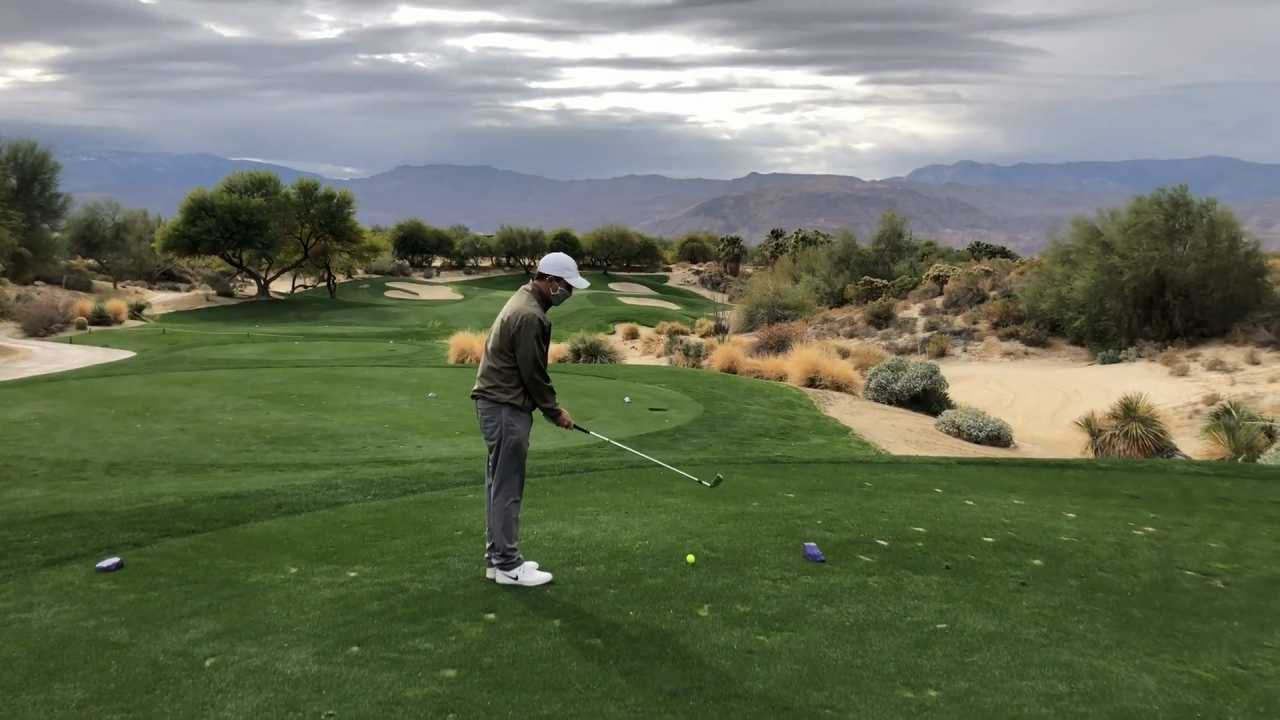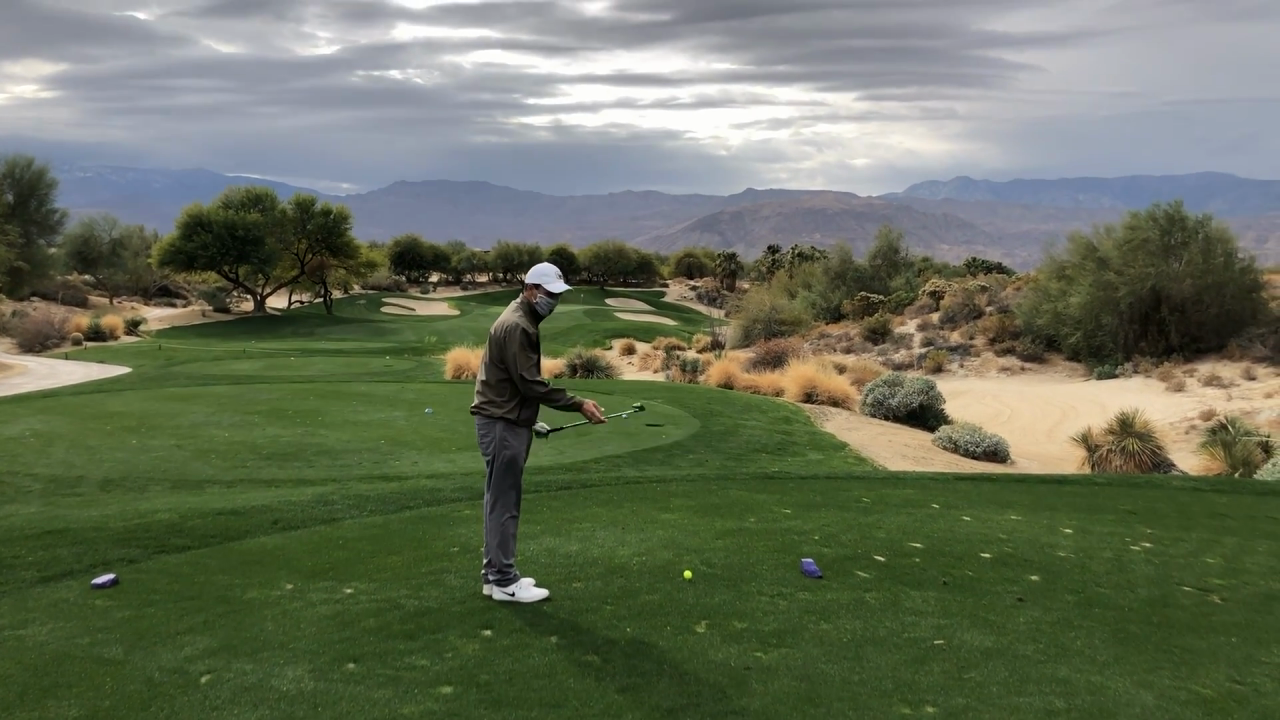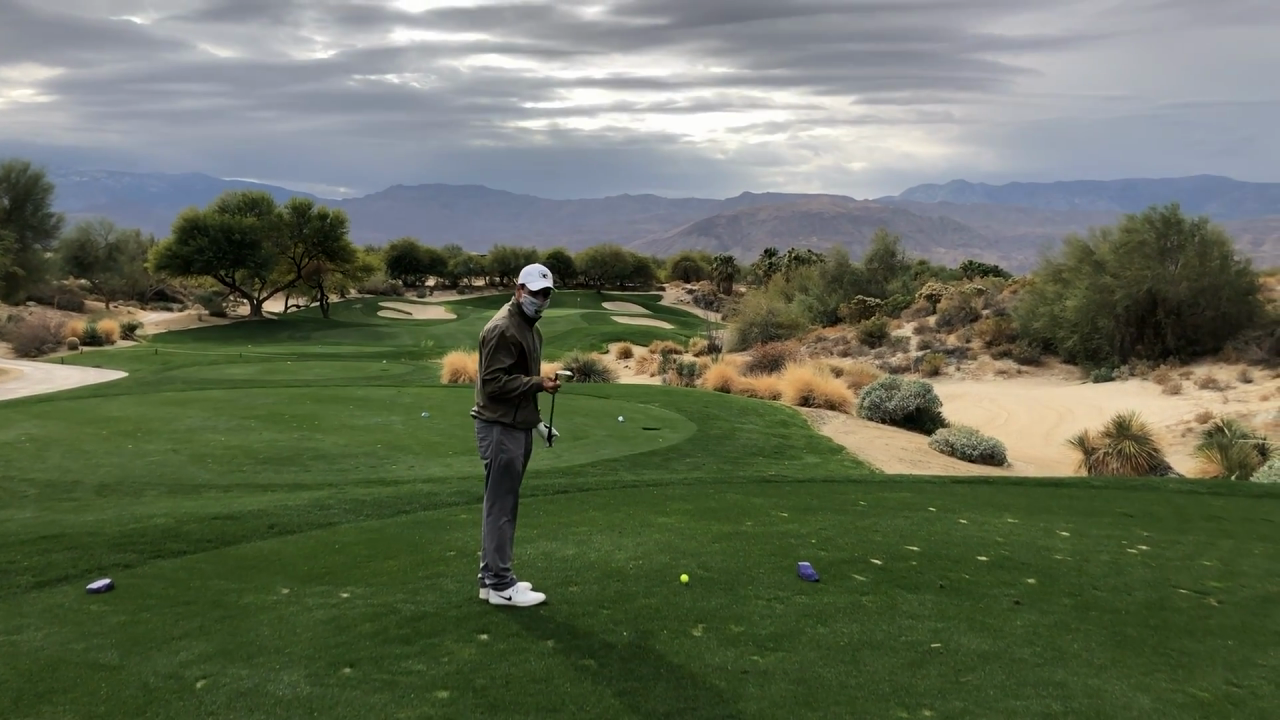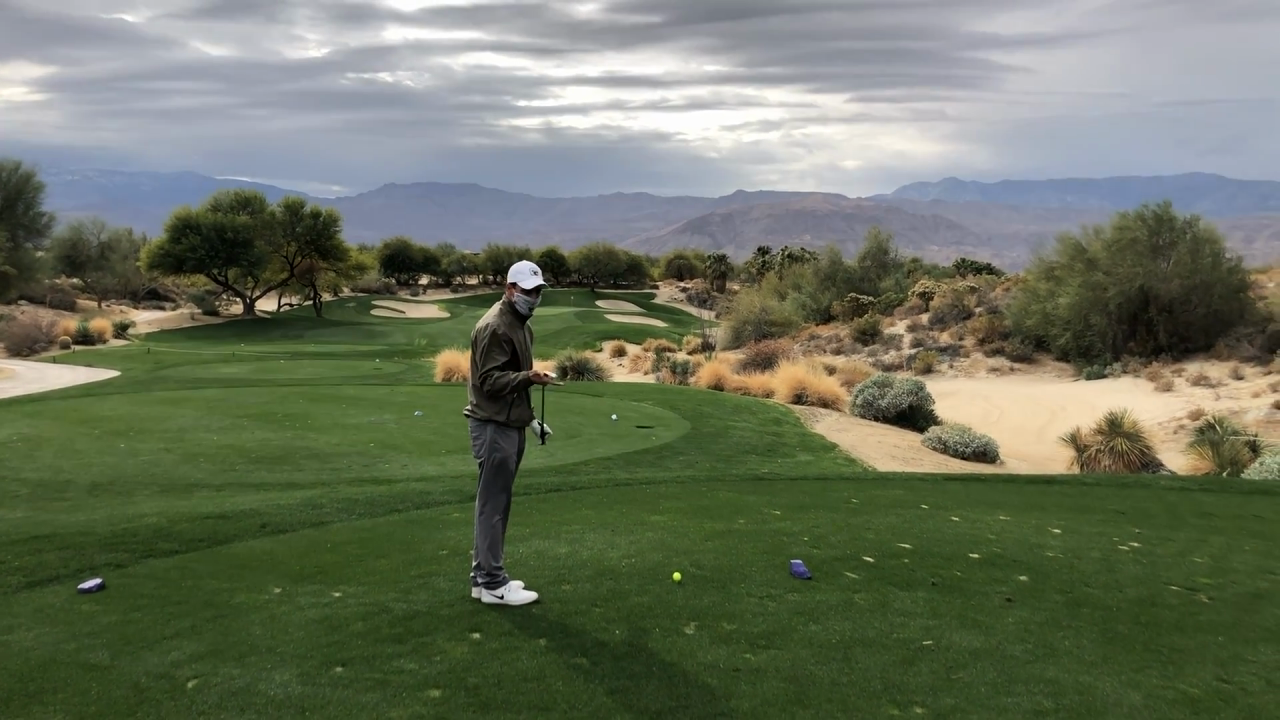
dt=0.5s
person 1, frame 1
left shoulder: (523, 301)
right shoulder: (531, 316)
right elbow: (533, 373)
left wrist: (549, 407)
right wrist: (554, 410)
left hip: (499, 402)
right hip: (505, 407)
left knee: (500, 483)
right knee: (508, 485)
left ankle: (498, 556)
right ankle: (507, 565)
person 1, frame 2
left shoulder: (522, 320)
right shoulder: (516, 325)
right elbow: (530, 383)
left wrist: (532, 420)
right wrist: (578, 404)
left hip: (507, 420)
right hip: (502, 423)
left knee: (500, 499)
right knee: (504, 501)
left ankle: (495, 572)
right ankle: (504, 581)
person 1, frame 3
left shoulder: (530, 328)
right shoulder: (501, 328)
right elbow: (494, 383)
left wrist: (537, 419)
right wrist: (538, 383)
left hip: (517, 425)
right hip: (500, 427)
left knee: (502, 503)
right knee: (501, 504)
left ankle: (492, 576)
right ankle: (500, 585)
person 1, frame 4
left shoulder: (520, 325)
right shoulder: (494, 326)
right elbow: (490, 381)
left wrist: (530, 416)
right wrist: (529, 376)
left hip: (509, 424)
right hip: (494, 426)
left knee: (495, 501)
right knee: (493, 502)
left ankle: (485, 575)
right ankle: (492, 584)
